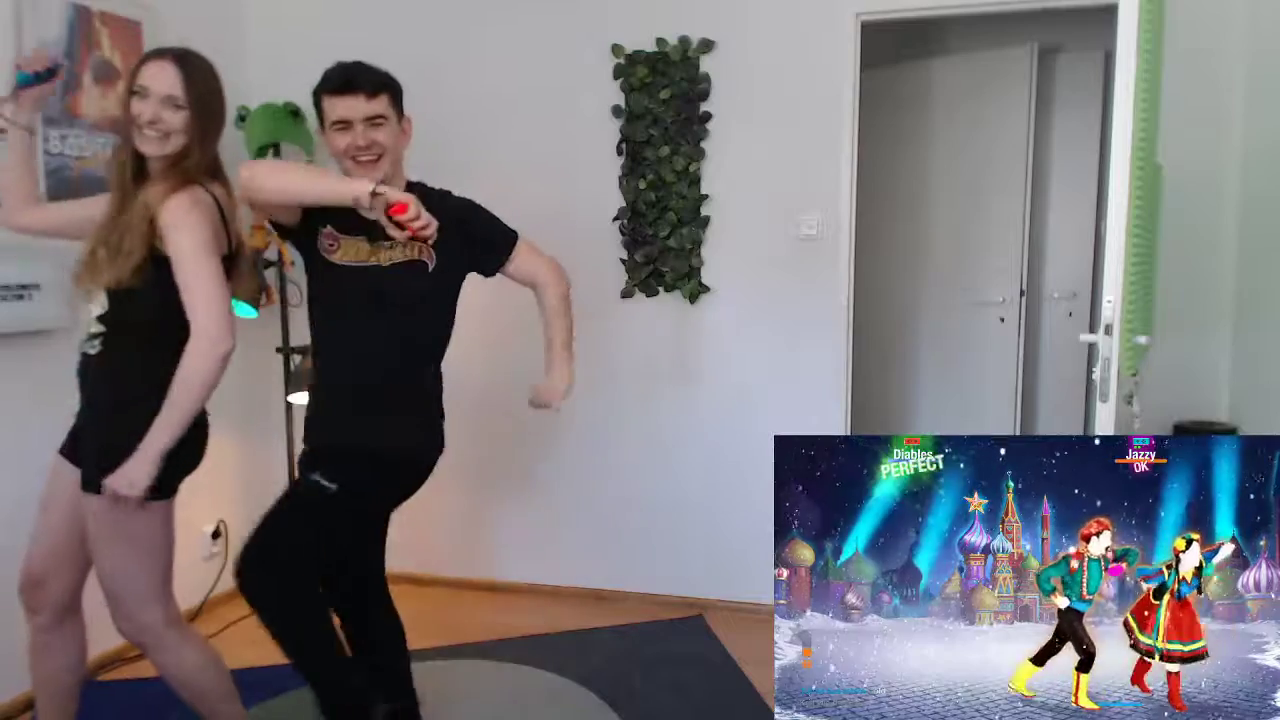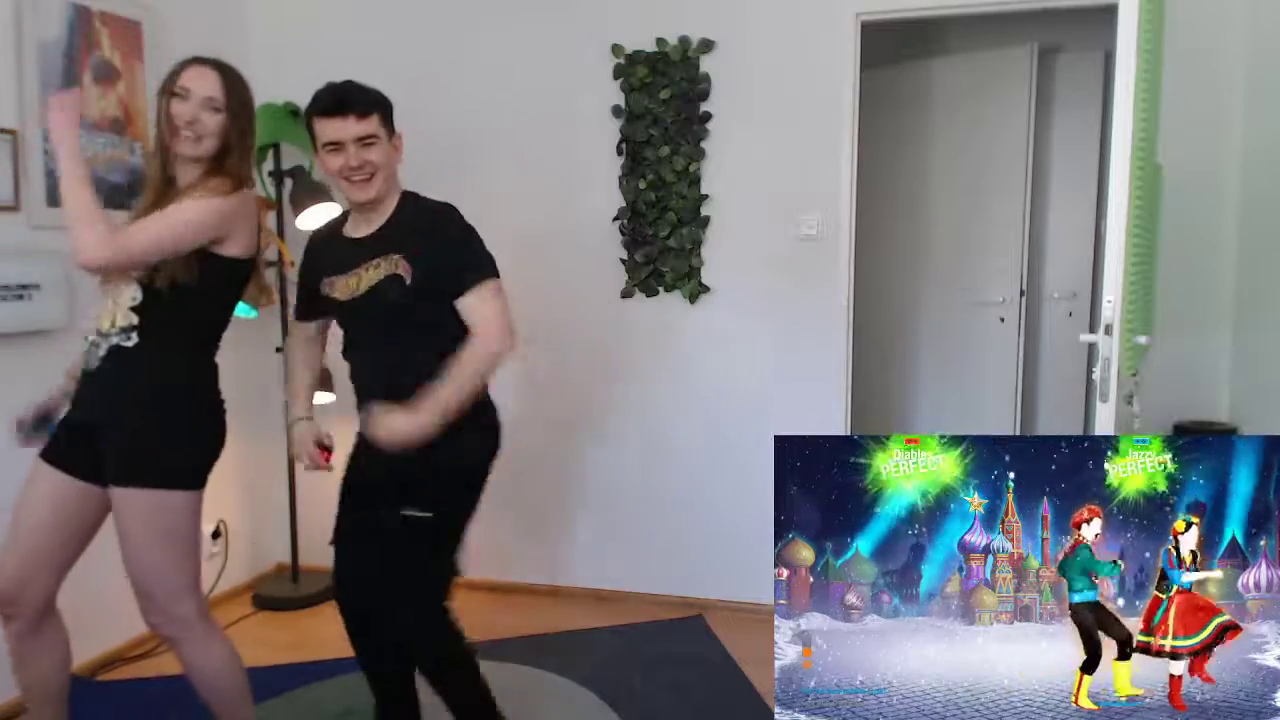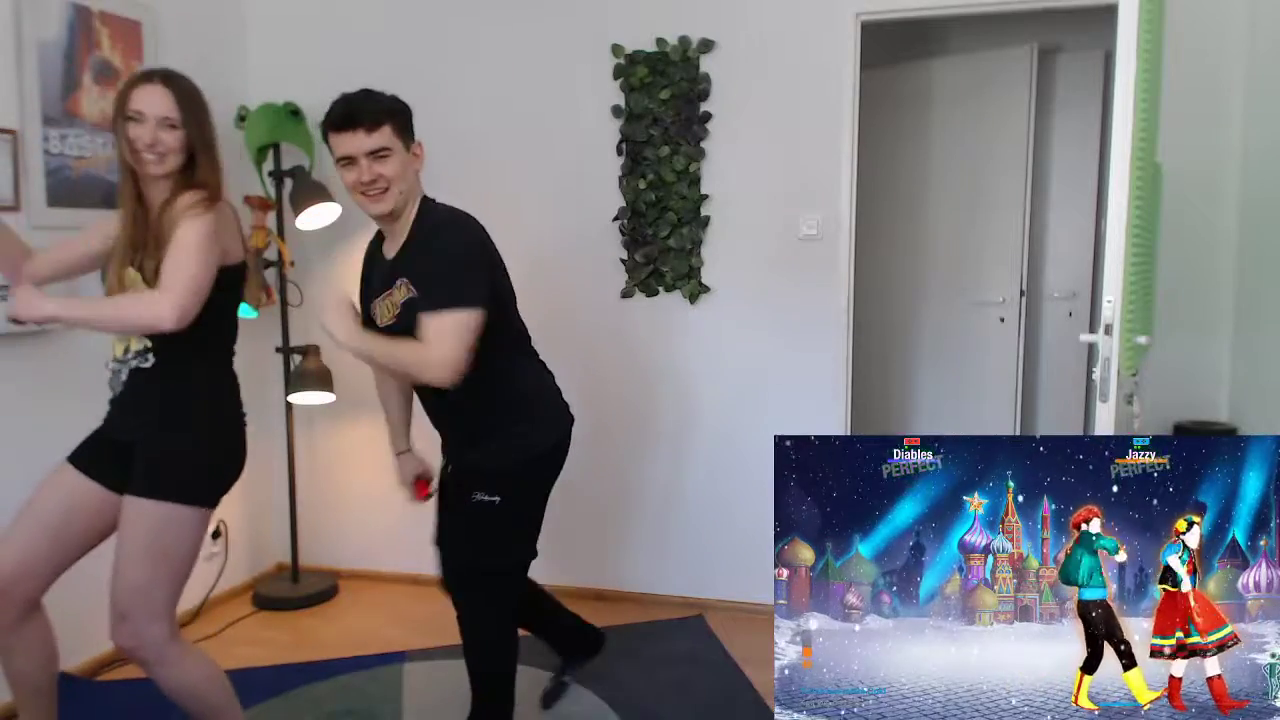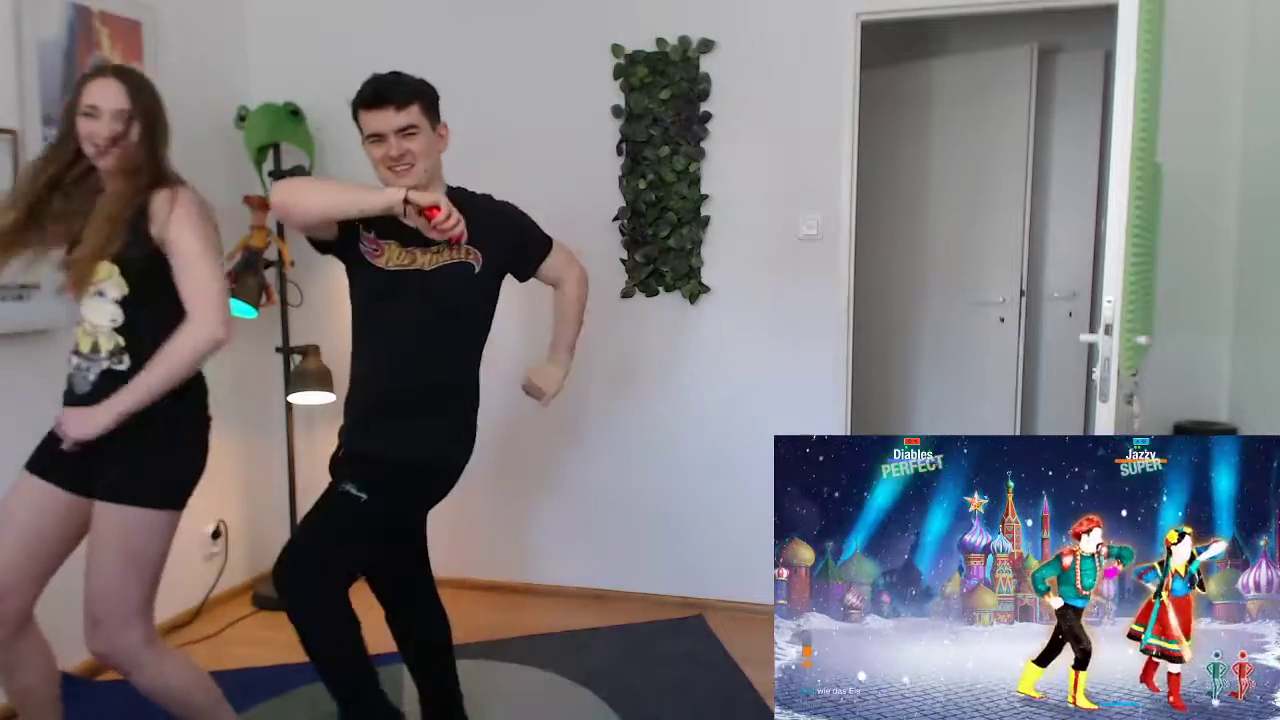
dt=0.7s
person 1, frame 1
left shoulder: (185, 204)
right shoulder: (137, 199)
left elbow: (214, 336)
left wrist: (150, 454)
left hip: (141, 420)
right hip: (110, 416)
left knee: (145, 619)
person 1, frame 2
left shoulder: (226, 202)
right shoulder: (161, 202)
left elbow: (95, 251)
left wrist: (67, 140)
right wrist: (66, 387)
left hip: (165, 415)
right hip: (99, 408)
left knee: (174, 615)
person 1, frame 3
left shoulder: (203, 211)
right shoulder: (133, 221)
left elbow: (171, 312)
left hip: (192, 432)
right hip: (130, 426)
left knee: (141, 634)
person 1, frame 4
left shoulder: (173, 205)
right shoulder: (77, 207)
left elbow: (210, 324)
left wrist: (109, 411)
left hip: (154, 431)
right hip: (85, 429)
left knee: (118, 639)
person 2, frame 1
left shoulder: (448, 216)
right shoulder: (321, 204)
left elbow: (546, 275)
right elbow: (250, 180)
left wrist: (560, 369)
right wrist: (368, 196)
left hip: (393, 443)
right hip: (338, 440)
left knee: (266, 571)
right knee: (352, 587)
person 2, frame 2
left shoulder: (437, 226)
right shoulder: (321, 248)
left elbow: (495, 333)
right elbow: (307, 333)
left wrist: (425, 415)
right wrist: (301, 415)
left hip: (450, 448)
right hip: (380, 451)
left knee: (413, 604)
right knee: (356, 593)
person 2, frame 3
left shoulder: (452, 238)
right shoulder: (374, 256)
left elbow: (442, 364)
left wrist: (349, 338)
right wrist: (401, 446)
left hip: (524, 441)
right hip: (470, 448)
left knee: (480, 586)
right knee: (463, 574)
right ankle: (576, 639)
person 2, frame 4
left shoulder: (489, 220)
right shoulder: (359, 214)
left elbow: (571, 276)
right elbow: (286, 199)
left wrist: (555, 365)
right wrist: (402, 199)
left hip: (424, 444)
right hip: (371, 441)
left knee: (302, 575)
right knee: (402, 587)
person 3, frame 1
left shoulder: (1104, 558)
right shoulder: (1072, 560)
left elbow: (1133, 553)
right elbow: (1043, 576)
left wrist: (1123, 564)
right wrist: (1055, 596)
left hip: (1078, 613)
right hip: (1069, 612)
left knee: (1051, 649)
right knee: (1088, 652)
left ankle: (1018, 681)
right ankle: (1079, 697)
person 3, frame 2
left shoulder: (1081, 547)
right shoulder: (1081, 550)
left elbow: (1062, 569)
right elbow: (1102, 569)
right wrist: (1118, 565)
left hip: (1092, 604)
right hip: (1080, 606)
left knee: (1125, 638)
right knee: (1094, 652)
left ankle: (1122, 686)
right ankle: (1079, 697)
person 3, frame 3
left shoulder: (1074, 550)
right shoulder: (1084, 539)
left elbow: (1064, 577)
right elbow: (1102, 541)
right wrist: (1118, 551)
left hip: (1100, 603)
right hip: (1090, 605)
left knee: (1123, 647)
right knee: (1095, 653)
left ankle: (1142, 694)
right ankle: (1079, 697)
person 3, frame 4
left shoulder: (1100, 552)
right shoulder: (1066, 558)
left elbow: (1126, 552)
right elbow: (1038, 575)
left wrist: (1118, 563)
right wrist: (1049, 597)
left hip: (1078, 610)
right hip: (1066, 609)
left knee: (1052, 649)
right knee: (1084, 648)
left ankle: (1025, 685)
right ankle: (1077, 696)
person 4, frame 1
left shoulder: (1200, 562)
right shoulder: (1166, 572)
left elbow: (1229, 546)
right elbow: (1140, 572)
left wrist: (1214, 562)
right wrist: (1145, 585)
left hip: (1180, 606)
right hip: (1163, 607)
right knee: (1172, 649)
left ankle: (1137, 677)
right ankle: (1174, 695)
person 4, frame 2
left shoulder: (1194, 556)
right shoulder: (1168, 553)
right elbow: (1179, 576)
right wrist: (1209, 574)
left hip: (1188, 601)
right hip: (1170, 605)
left knee: (1221, 628)
right knee: (1180, 651)
left ankle: (1196, 666)
right ankle: (1174, 695)
person 4, frame 3
left shoulder: (1190, 555)
right shoulder: (1176, 547)
right elbow: (1168, 555)
right wrist: (1184, 576)
left hip: (1192, 604)
right hip: (1177, 605)
left knee: (1208, 648)
right knee: (1186, 651)
left ankle: (1222, 699)
right ankle: (1173, 695)
person 4, frame 4
left shoulder: (1194, 556)
right shoulder: (1160, 568)
left elbow: (1222, 544)
right elbow: (1138, 573)
left wrist: (1200, 559)
left hip: (1184, 605)
right hip: (1166, 607)
left knee: (1162, 646)
right knee: (1175, 648)
left ankle: (1147, 676)
right ankle: (1174, 696)
